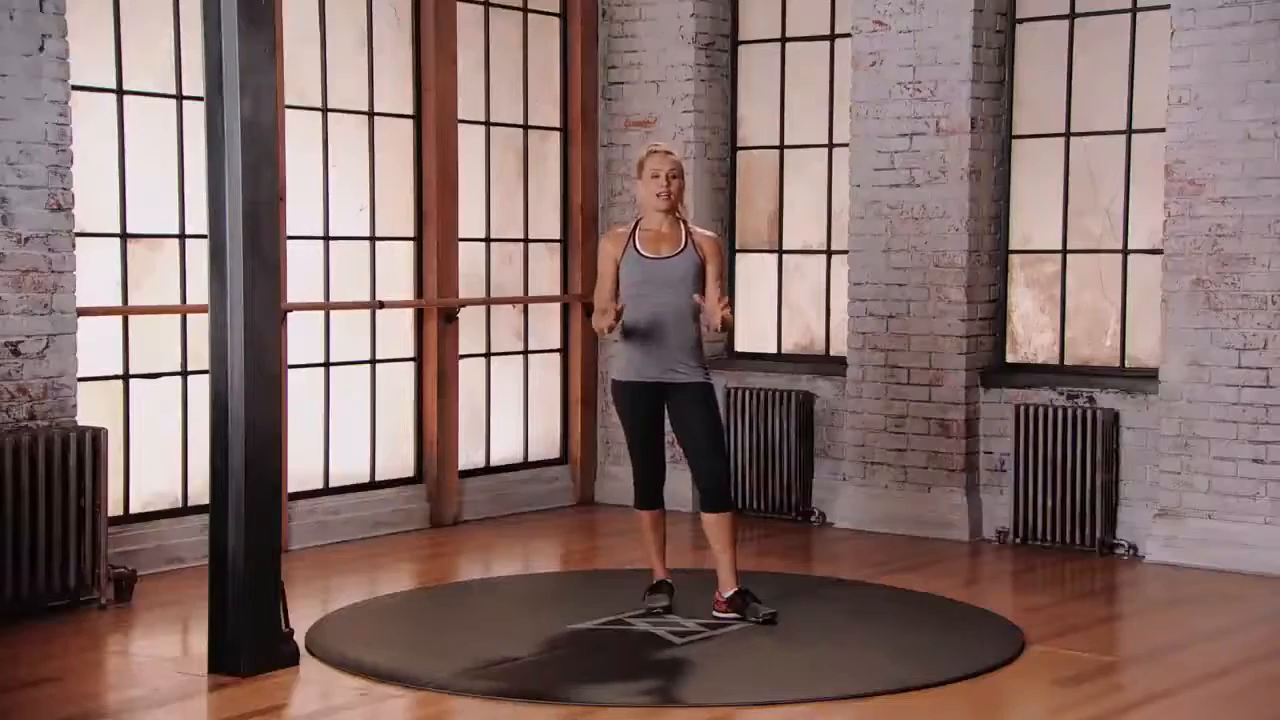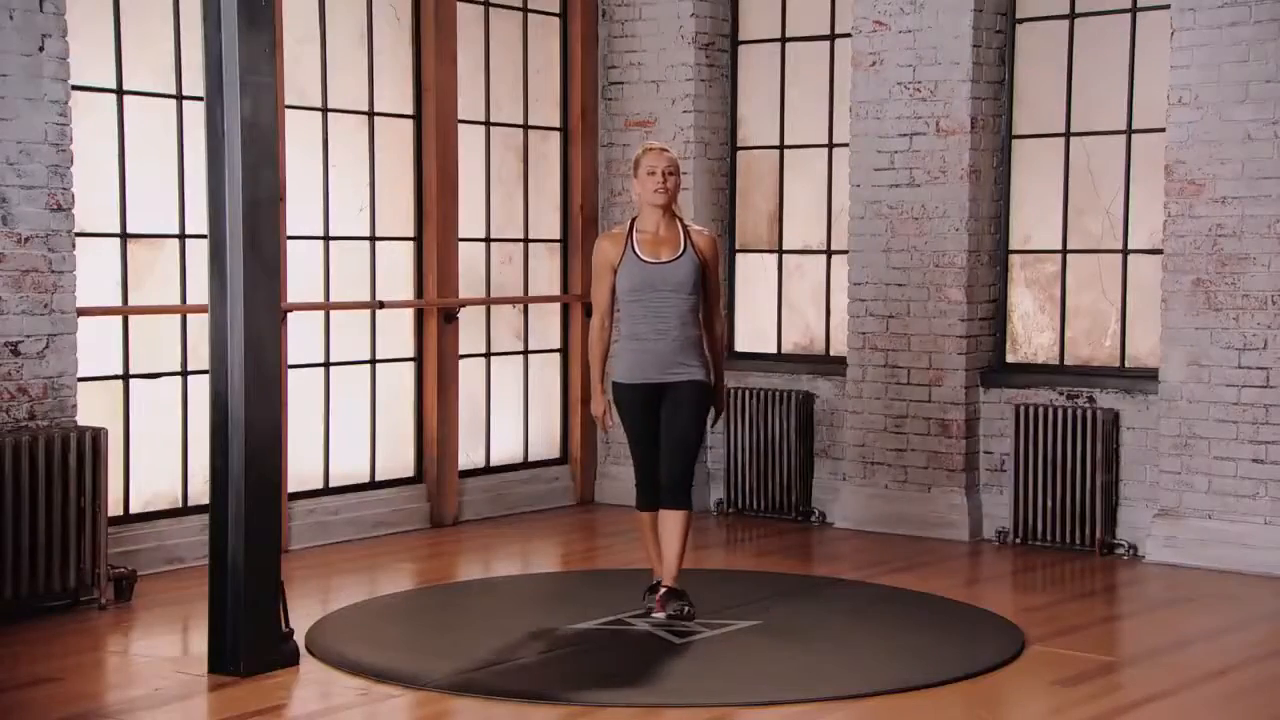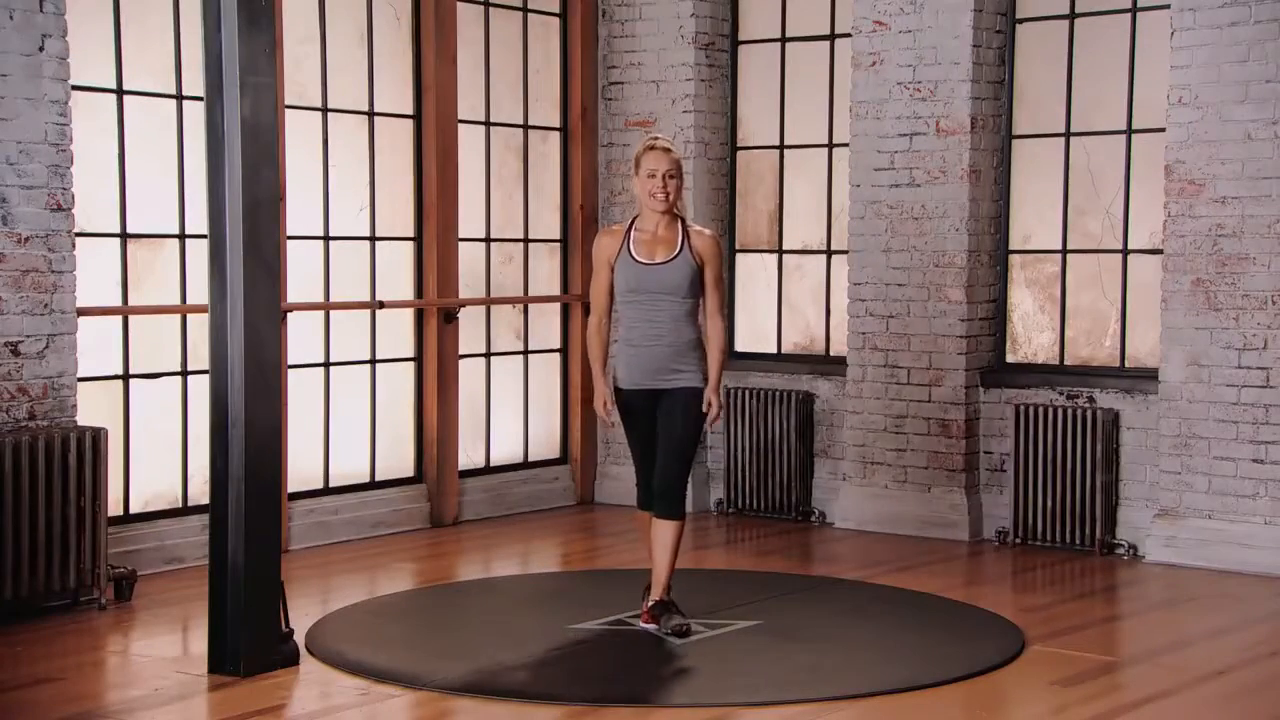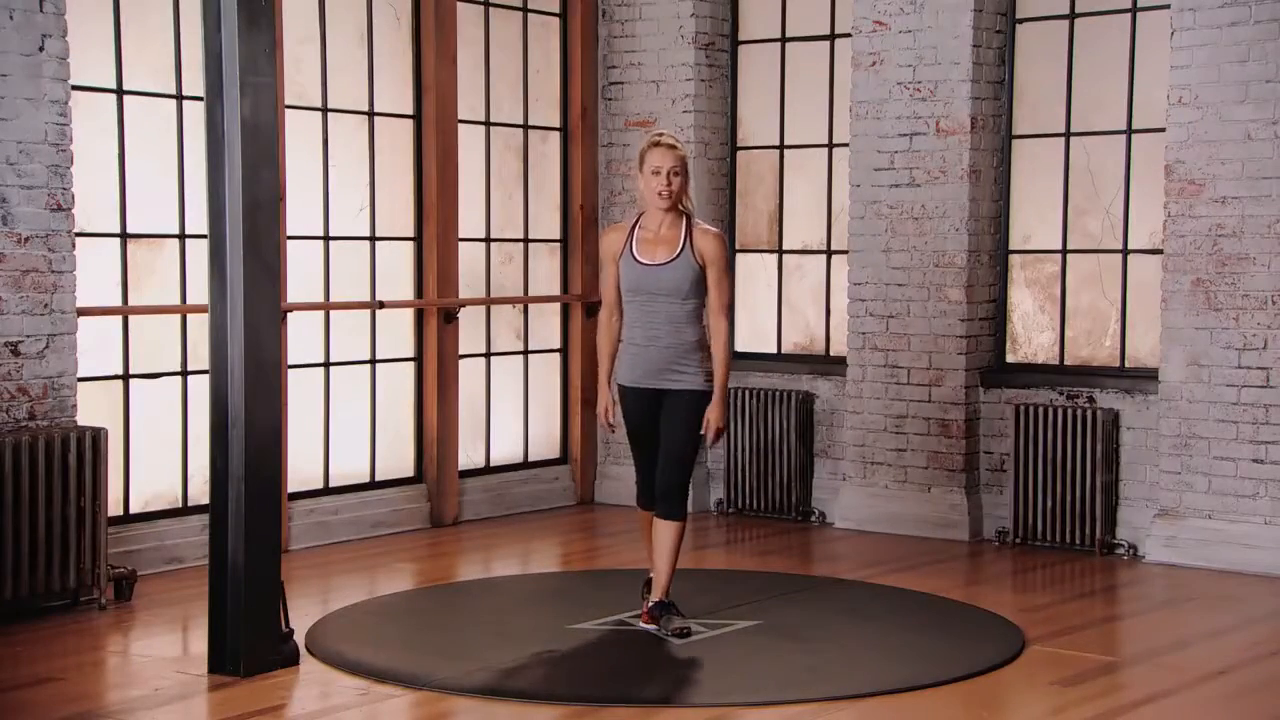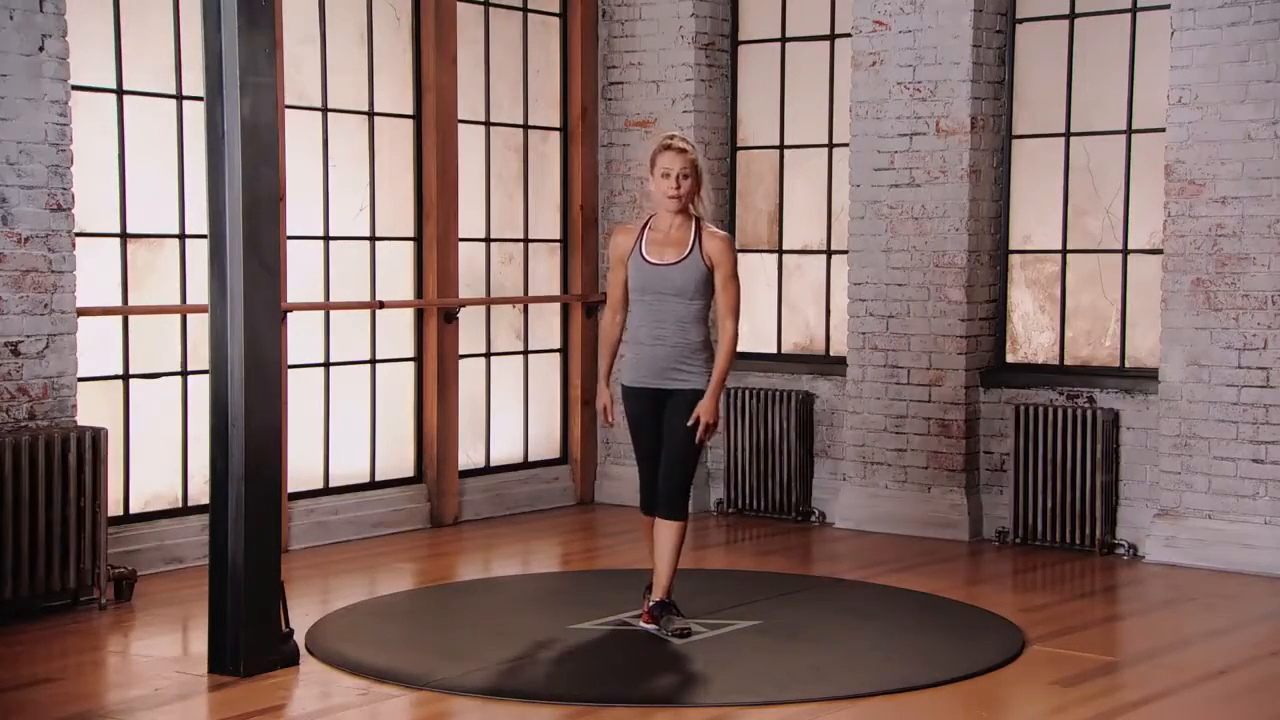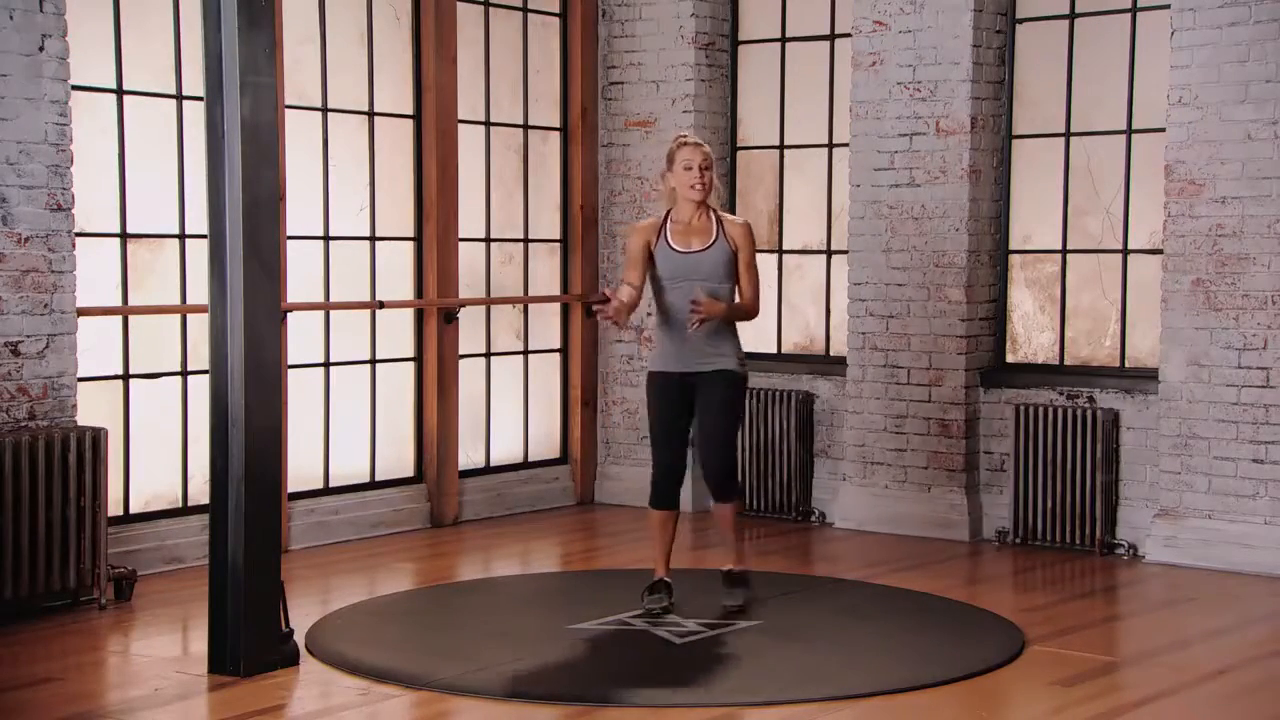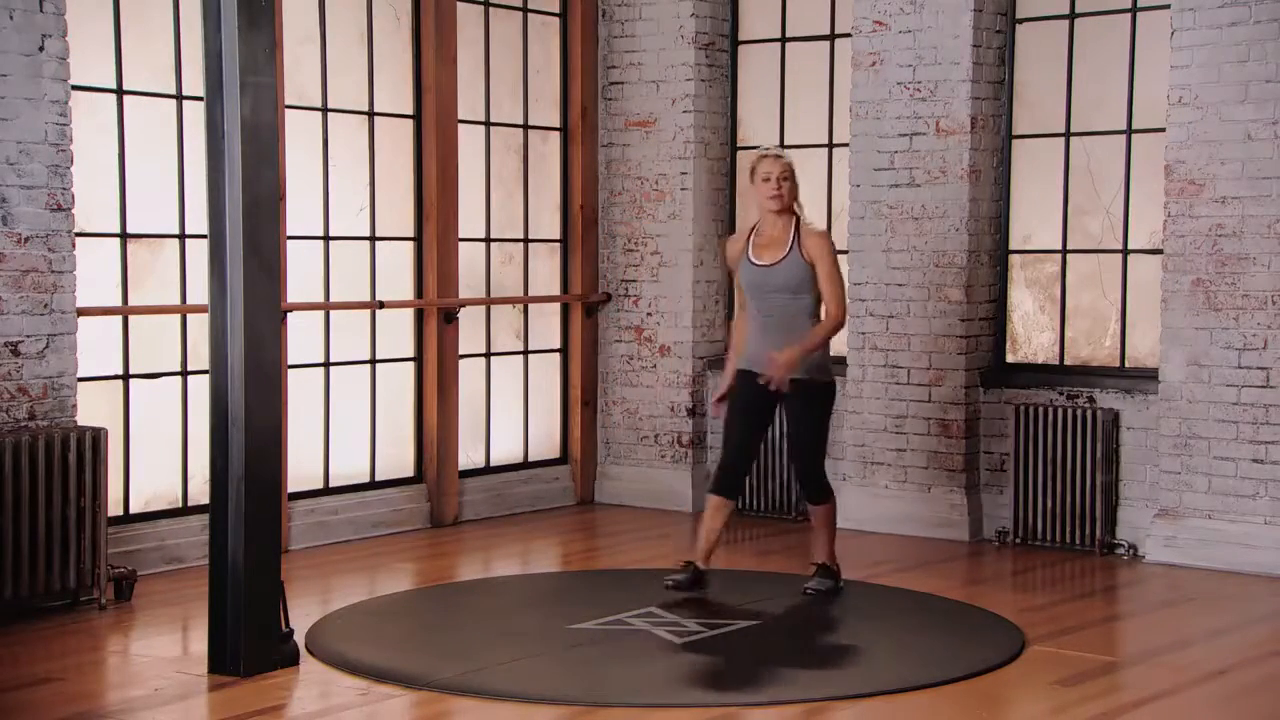
dt=0.5s
person 1, frame 1
left shoulder: (705, 243)
right shoulder: (616, 243)
left elbow: (715, 313)
right elbow: (599, 312)
left wrist: (720, 315)
right wrist: (608, 320)
left hip: (689, 375)
right hip: (635, 374)
left knee: (713, 476)
right knee: (648, 477)
left ankle: (729, 591)
right ankle: (659, 578)
person 1, frame 2
left shoulder: (702, 242)
right shoulder: (611, 245)
left elbow: (712, 316)
right elbow: (600, 321)
left wrist: (719, 380)
right wrist: (596, 387)
left hip: (687, 375)
right hip: (633, 377)
left knee: (677, 476)
right knee: (649, 478)
left ankle: (671, 589)
right ankle: (658, 577)
person 1, frame 3
left shoulder: (702, 243)
right shoulder: (610, 242)
left elbow: (715, 320)
right elbow: (598, 319)
left wrist: (714, 384)
right wrist: (600, 380)
left hip: (685, 382)
right hip: (633, 381)
left knee: (671, 485)
right knee: (648, 483)
left ankle: (658, 599)
right ankle: (657, 578)
person 1, frame 4
left shoulder: (707, 241)
right shoulder: (615, 239)
left elbow: (720, 324)
right elbow: (610, 316)
left wrist: (718, 397)
right wrist: (604, 385)
left hip: (688, 382)
right hip: (636, 381)
left knee: (672, 487)
right knee: (647, 484)
left ankle: (658, 600)
right ankle: (655, 575)
person 1, frame 5
left shoulder: (715, 244)
right shoulder: (625, 240)
left elbow: (728, 325)
right elbow: (614, 313)
left wrist: (713, 394)
right wrist: (602, 381)
left hip: (691, 383)
right hip: (639, 381)
left knee: (673, 487)
right knee: (651, 485)
left ankle: (658, 601)
right ankle: (658, 578)
person 1, frame 6
left shoulder: (736, 230)
right shoulder: (647, 232)
left elbow: (752, 304)
right elbow: (631, 285)
left wrist: (722, 309)
right wrist: (620, 306)
left hip: (721, 366)
right hip: (668, 368)
left knee: (717, 466)
right knee: (666, 471)
left ankle: (734, 567)
right ankle: (660, 578)
person 1, frame 7
left shoulder: (814, 242)
right shoulder: (740, 244)
left elbow: (836, 312)
left wrist: (795, 354)
right wrist: (730, 375)
left hip: (806, 374)
right hip: (754, 372)
left knee: (808, 471)
right knee: (731, 466)
left ankle: (826, 564)
right ankle: (698, 564)
